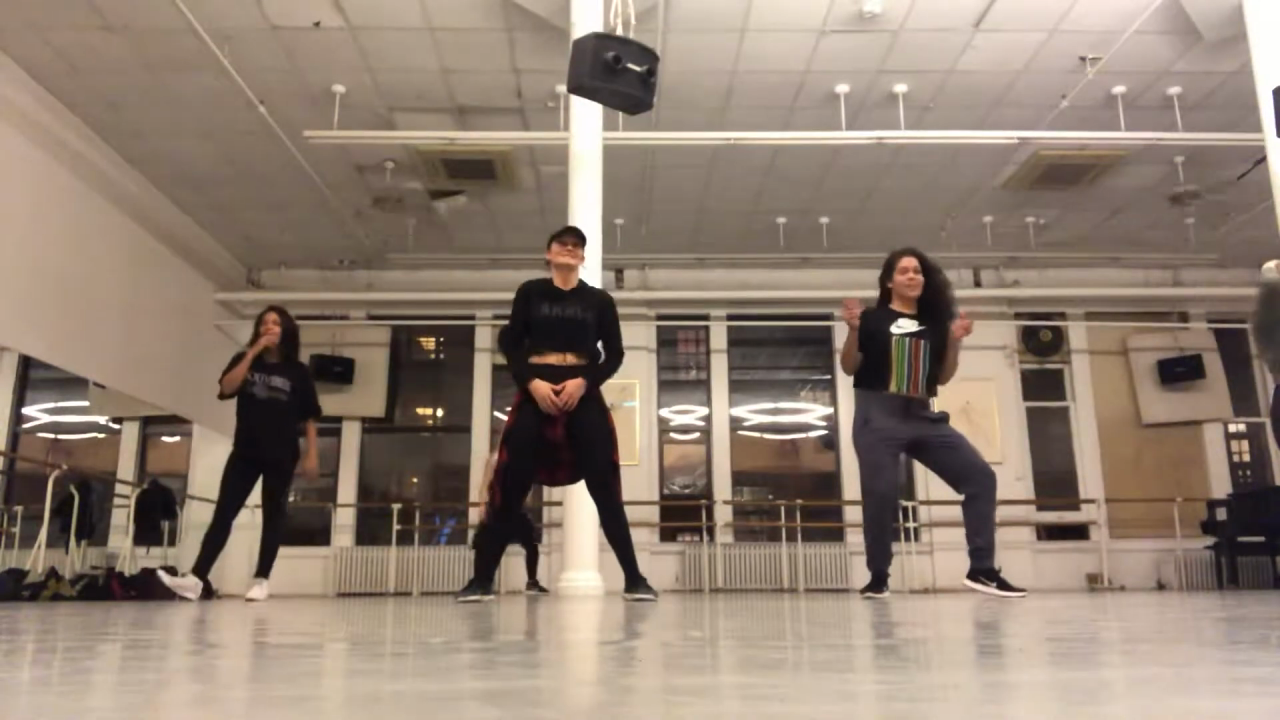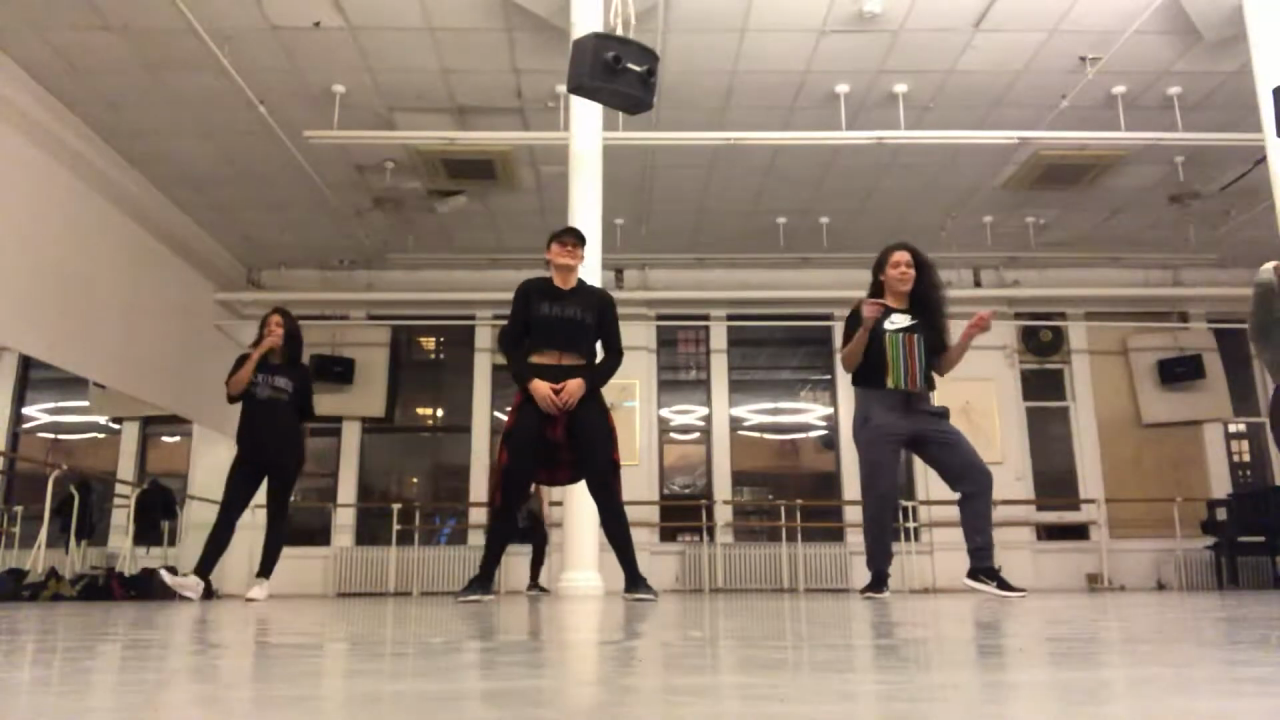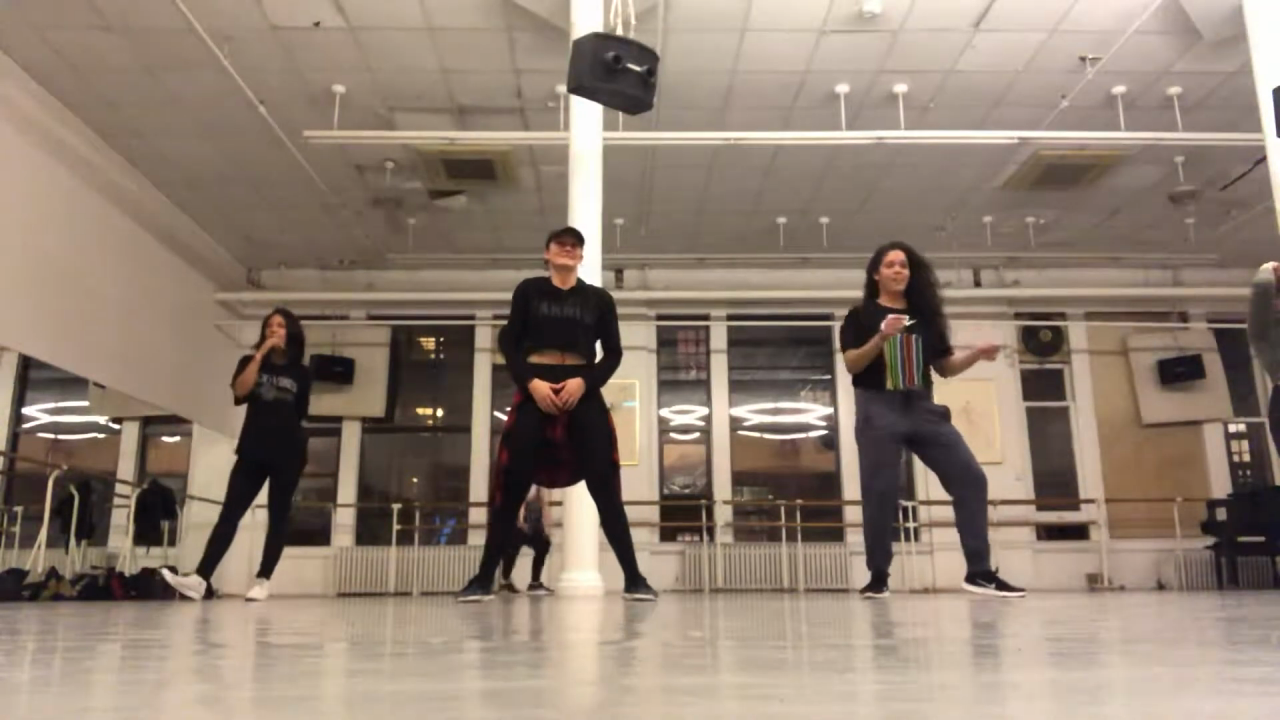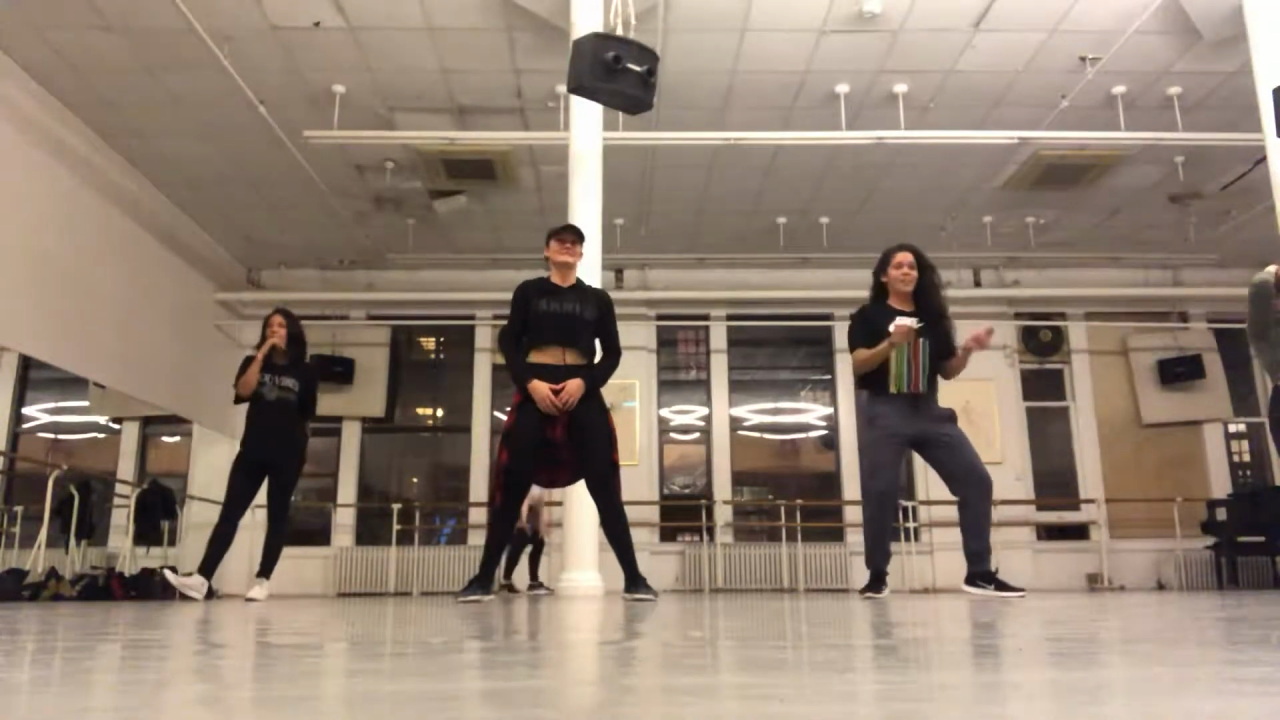
dt=0.2s
person 1, frame 1
left shoulder: (599, 299)
right shoulder: (530, 292)
left elbow: (614, 353)
right elbow: (510, 345)
left wrist: (586, 381)
right wrist: (531, 382)
left hip: (583, 393)
right hip: (535, 393)
left knee: (604, 489)
right knee: (510, 488)
left ankle: (634, 579)
right ankle: (482, 579)
person 1, frame 2
left shoulder: (599, 299)
right shoulder: (530, 291)
left elbow: (614, 353)
right elbow: (510, 343)
left wrist: (586, 382)
right wrist: (531, 382)
left hip: (584, 393)
right hip: (535, 392)
left knee: (605, 488)
right knee: (512, 487)
left ankle: (634, 578)
right ankle: (484, 578)
person 1, frame 3
left shoulder: (599, 299)
right shoulder: (528, 291)
left elbow: (613, 353)
right elbow: (509, 343)
left wrist: (585, 381)
right wrist: (530, 381)
left hip: (583, 393)
right hip: (534, 391)
left knee: (604, 487)
right knee: (512, 486)
left ankle: (633, 578)
right ankle: (484, 578)
person 1, frame 4
left shoulder: (598, 298)
right shoulder: (528, 291)
left elbow: (612, 353)
right elbow: (509, 343)
left wrist: (585, 381)
right wrist: (528, 382)
left hip: (582, 391)
right hip: (535, 390)
left knee: (605, 487)
right knee: (511, 487)
left ankle: (633, 578)
right ankle: (484, 579)
person 2, frame 1
left shoulder: (933, 322)
right shoulder: (873, 318)
left elbow: (942, 377)
right elbow: (848, 367)
left wrist: (956, 342)
right wrist: (853, 330)
left hip: (922, 415)
right hip: (878, 415)
left knee: (980, 477)
right knee: (880, 493)
left ankle: (982, 570)
right ankle: (878, 576)
person 2, frame 2
left shoulder: (926, 315)
right shoulder: (863, 313)
left elbow: (942, 366)
right elbow: (847, 364)
left wrist: (969, 335)
right wrist: (865, 327)
left hip: (922, 410)
right hip: (878, 409)
left knee: (977, 476)
right knee: (881, 492)
left ankle: (982, 569)
right ankle: (878, 576)
person 2, frame 3
left shoulder: (925, 315)
right shoulder: (862, 315)
left elbow: (944, 367)
right elbow: (851, 364)
left wrist: (974, 356)
right wrist: (882, 336)
left hip: (923, 409)
right hip: (879, 410)
left knee: (971, 479)
right knee: (881, 491)
left ankle: (979, 572)
right ankle: (878, 575)
person 2, frame 4
left shoulder: (932, 316)
right shoulder: (869, 315)
left elbow: (949, 370)
right elbow: (859, 363)
left wrist: (969, 348)
right wrist: (889, 346)
left hip: (928, 411)
right hip: (884, 411)
left knee: (976, 480)
right knee: (881, 489)
left ankle: (979, 573)
right ankle: (877, 574)
person 3, frame 1
left shoulder: (297, 371)
right shoulder: (244, 359)
left elbow: (309, 416)
right elbow: (226, 388)
left wrist: (311, 454)
right wrist: (253, 352)
left hip: (281, 453)
right hip: (245, 450)
left knee: (273, 515)
right knee: (224, 511)
left ankle: (261, 581)
right ankle: (196, 580)
person 3, frame 2
left shoulder: (299, 372)
right shoulder: (247, 361)
left elbow: (304, 416)
right elbow: (233, 390)
left wrist: (303, 452)
right wrist: (257, 353)
left hip: (285, 454)
right hip: (250, 451)
left knee: (277, 516)
right knee: (227, 513)
left ankle: (262, 581)
right ankle: (198, 580)
person 3, frame 3
left shoulder: (301, 373)
right shoulder: (250, 362)
right elbow: (240, 391)
right wrist: (261, 353)
left hip: (288, 454)
right hip: (253, 451)
left knee: (278, 517)
right knee: (230, 513)
left ankle: (262, 581)
right ankle: (200, 579)
person 3, frame 4
left shoulder: (303, 372)
right shoulder: (252, 363)
left elbow: (306, 418)
right elbow: (242, 391)
left wrist: (304, 454)
right wrist: (262, 353)
left hip: (287, 455)
right hip: (252, 451)
left knee: (277, 517)
right knee: (230, 512)
left ankle: (262, 581)
right ankle: (201, 579)
